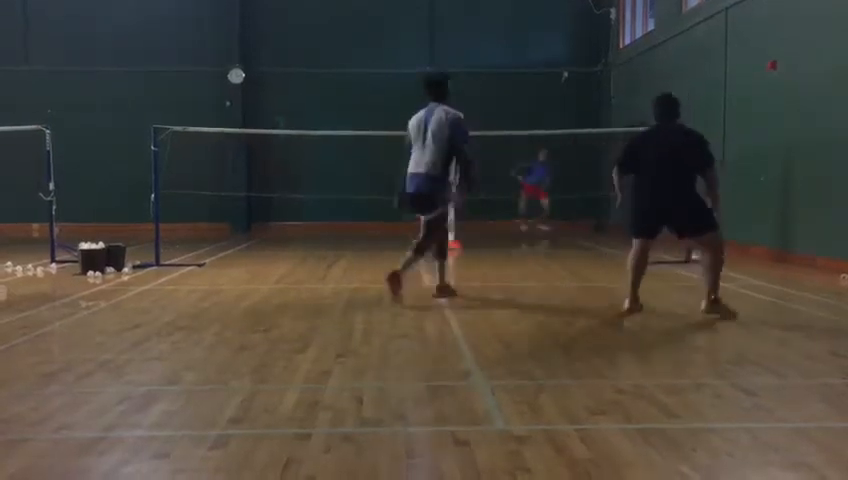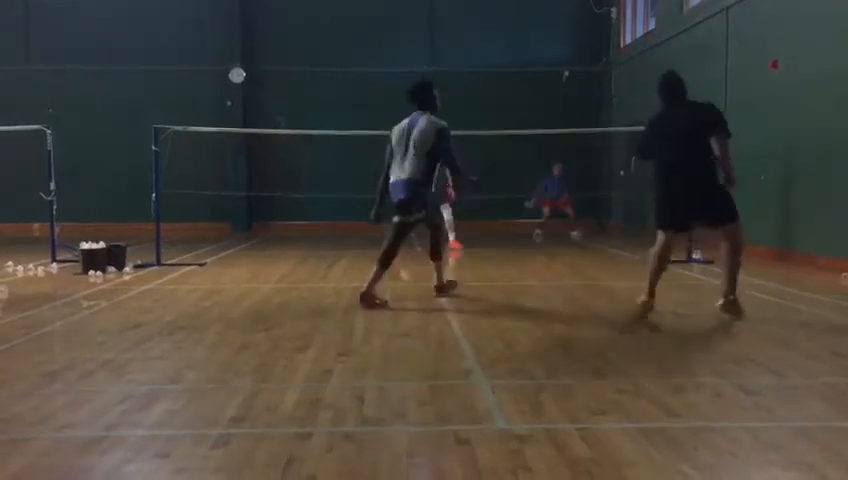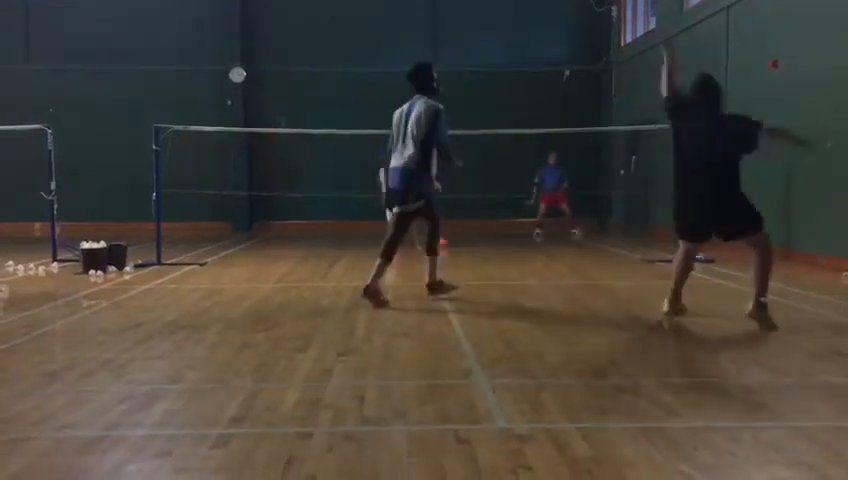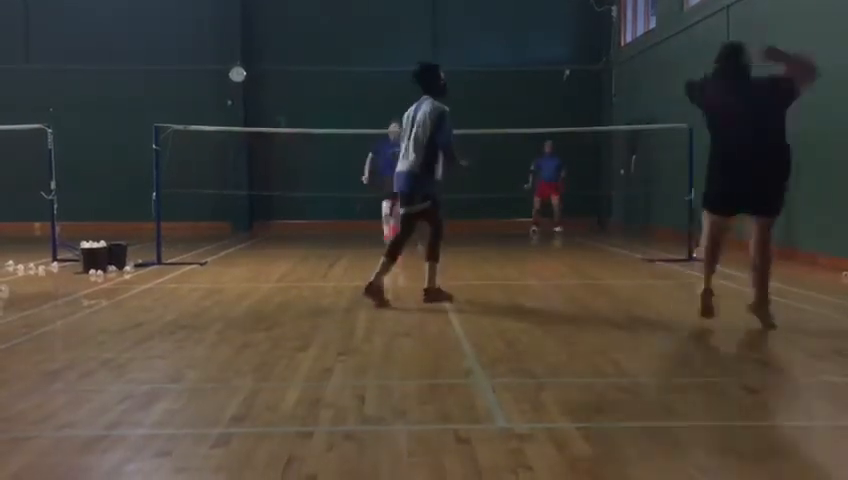
dt=0.2s
person 1, frame 1
left shoulder: (640, 140)
right shoulder: (693, 138)
left elbow: (619, 170)
right elbow: (709, 173)
left wrist: (621, 196)
right wrist: (714, 200)
left hip: (645, 201)
right hip: (681, 201)
left knee: (639, 248)
right knee: (714, 245)
left ankle: (632, 299)
right ankle: (711, 299)
person 1, frame 2
left shoulder: (655, 124)
right shoulder: (706, 112)
left elbow: (644, 153)
right elbow: (720, 145)
right wrist: (729, 173)
left hip: (669, 191)
right hip: (705, 188)
left knee: (664, 242)
right knee: (733, 238)
left ankle: (648, 295)
right ankle: (728, 297)
person 1, frame 3
left shoulder: (682, 115)
right shoulder: (733, 124)
left elbow: (667, 89)
right elbow: (766, 132)
left wrist: (667, 58)
right wrist: (795, 139)
left hip: (689, 202)
right hip: (727, 201)
left knee: (687, 249)
right knee: (762, 247)
left ankle: (672, 300)
right ankle: (758, 304)
person 1, frame 4
left shoulder: (711, 89)
right shoulder: (769, 89)
left elbow: (693, 90)
right elbow: (809, 73)
right wrist: (782, 57)
left hip: (726, 175)
right hip: (768, 175)
left knee: (713, 231)
right knee: (761, 238)
left ankle: (706, 289)
right ankle: (761, 305)
person 2, frame 1
left shoulder: (415, 119)
right shoulder: (454, 118)
right elbow: (461, 156)
left wrist: (404, 192)
right wrist: (468, 183)
left hip: (414, 180)
right hip: (435, 181)
left knee: (439, 230)
right knee: (431, 233)
left ankle: (442, 283)
right ankle: (398, 273)
person 2, frame 2
left shoulder: (398, 128)
right shoulder: (437, 127)
left elbow: (387, 169)
right elbow: (449, 164)
left wrist: (378, 204)
right wrist: (470, 179)
left hip: (397, 187)
right hip: (415, 189)
left knee: (437, 227)
right knee: (396, 239)
left ankle: (441, 283)
right ankle: (369, 290)
person 2, frame 3
left shoulder: (400, 111)
right shoulder: (433, 109)
left elbow: (391, 149)
right elbow: (441, 149)
left wrist: (388, 189)
right wrist: (455, 164)
left hip: (398, 174)
right hip: (413, 176)
left knee: (434, 222)
right knee: (398, 230)
left ankle: (433, 281)
right ankle: (372, 285)
person 2, frame 4
left shoulder: (411, 111)
right shoulder: (438, 110)
right elbow: (445, 150)
right wrist: (460, 163)
left hip: (406, 176)
right hip: (418, 178)
left knee: (436, 227)
right knee: (404, 232)
left ankle: (431, 287)
right ankle: (376, 283)
